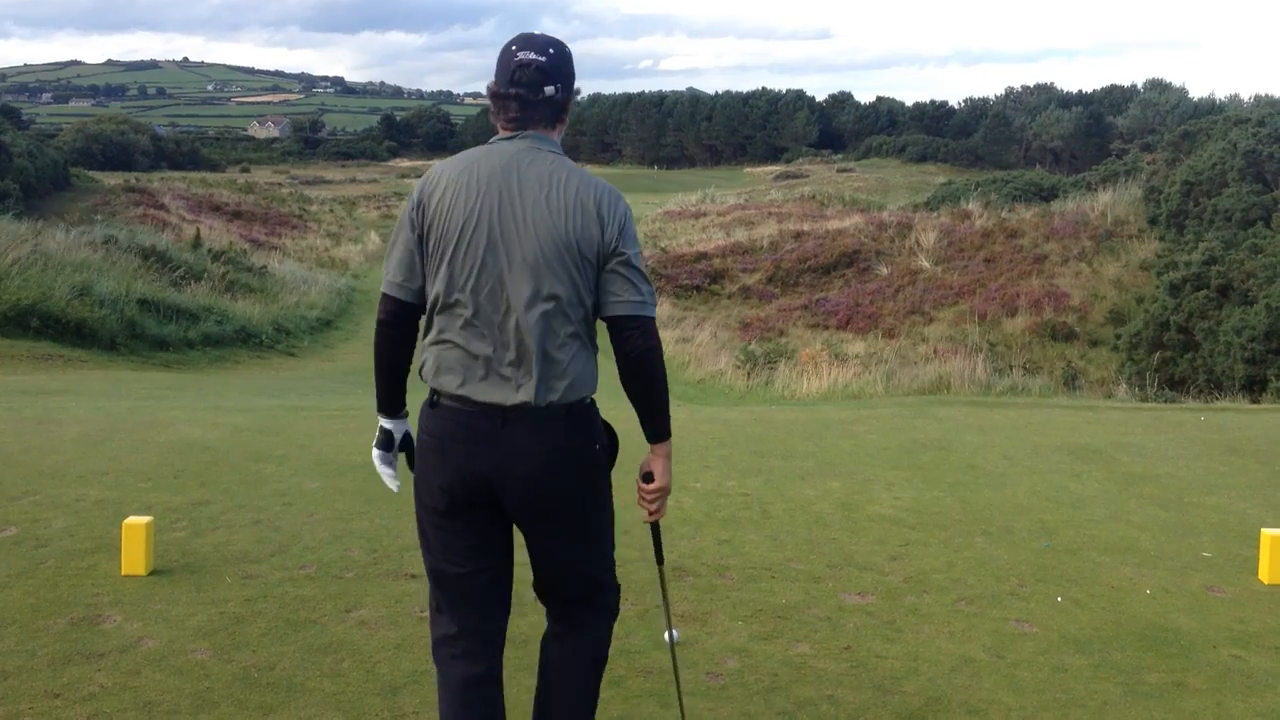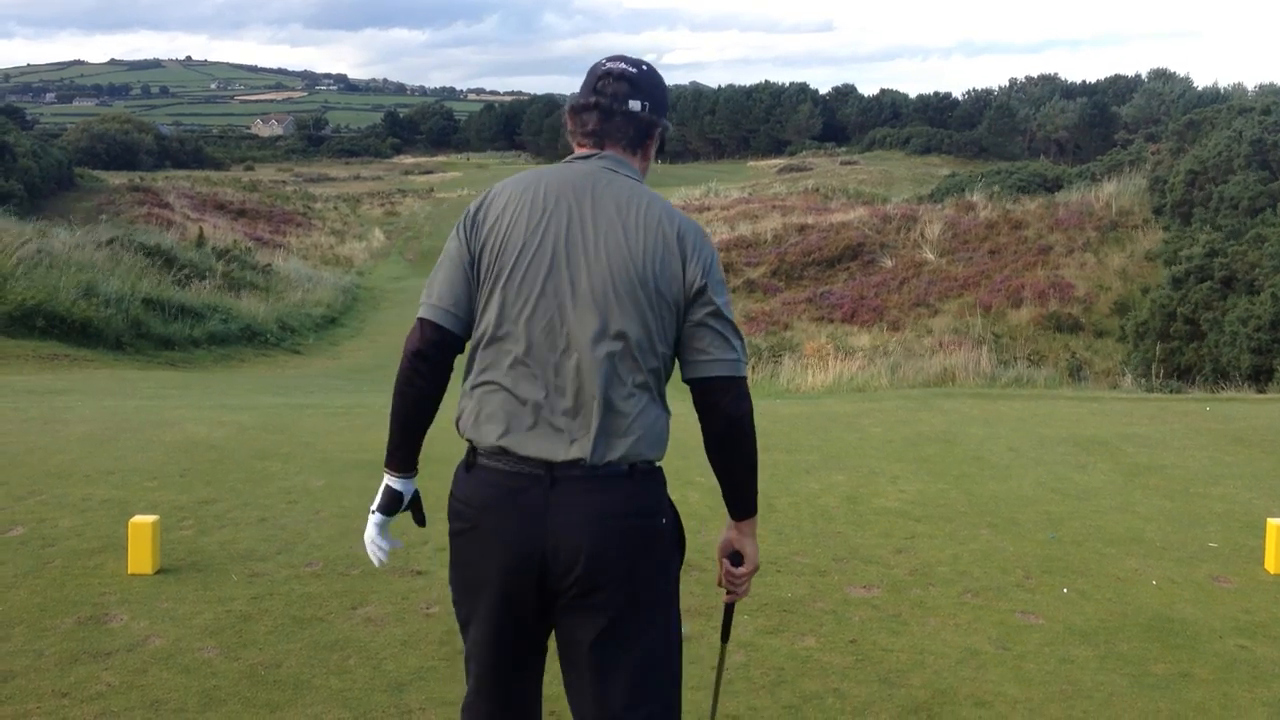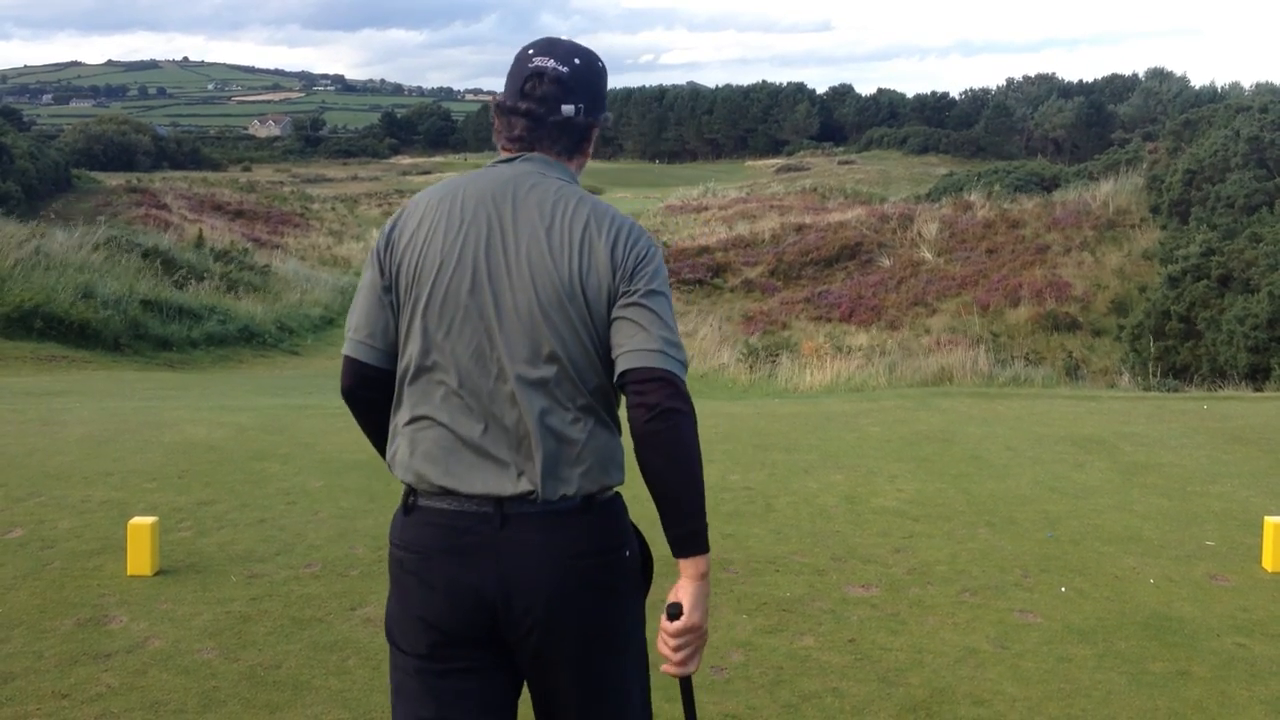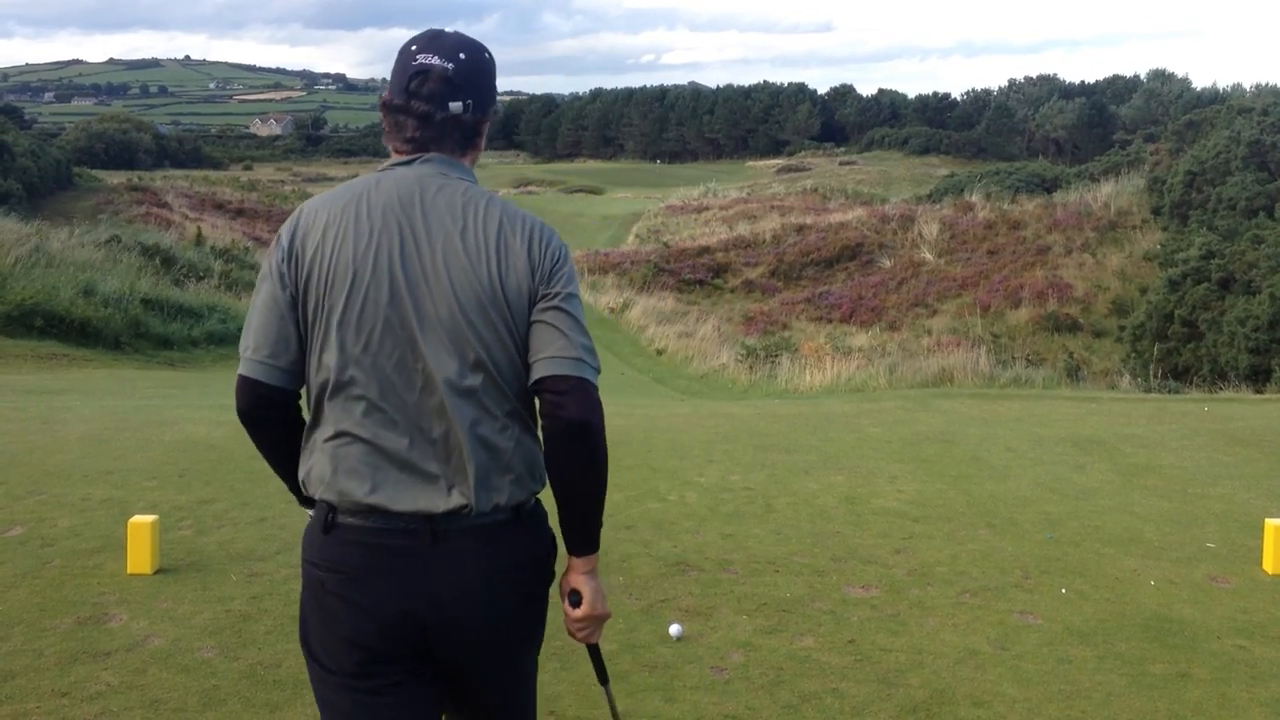
dt=0.5s
person 1, frame 1
left shoulder: (438, 184)
right shoulder: (599, 200)
left elbow: (395, 315)
right elbow: (635, 337)
left wrist: (391, 418)
right wrist: (658, 446)
left hip: (454, 433)
right hip: (560, 439)
left knee: (466, 631)
right knee: (582, 606)
person 1, frame 2
left shoulder: (496, 204)
right shoulder: (681, 236)
left elbow: (427, 350)
right elbow: (723, 396)
left wrist: (398, 473)
right wrist: (742, 520)
left hip: (493, 495)
right hip: (618, 510)
person 1, frame 3
left shoulder: (413, 219)
right shoulder: (618, 239)
left elbow: (360, 382)
right elbow: (659, 406)
right wrist: (691, 567)
left hip: (437, 544)
right hip: (572, 547)
person 1, frame 4
left shoulder: (312, 226)
right shoulder: (530, 240)
left elbow: (259, 398)
right elbow: (572, 414)
right wrist: (583, 559)
left hip: (356, 561)
right hip: (495, 556)
